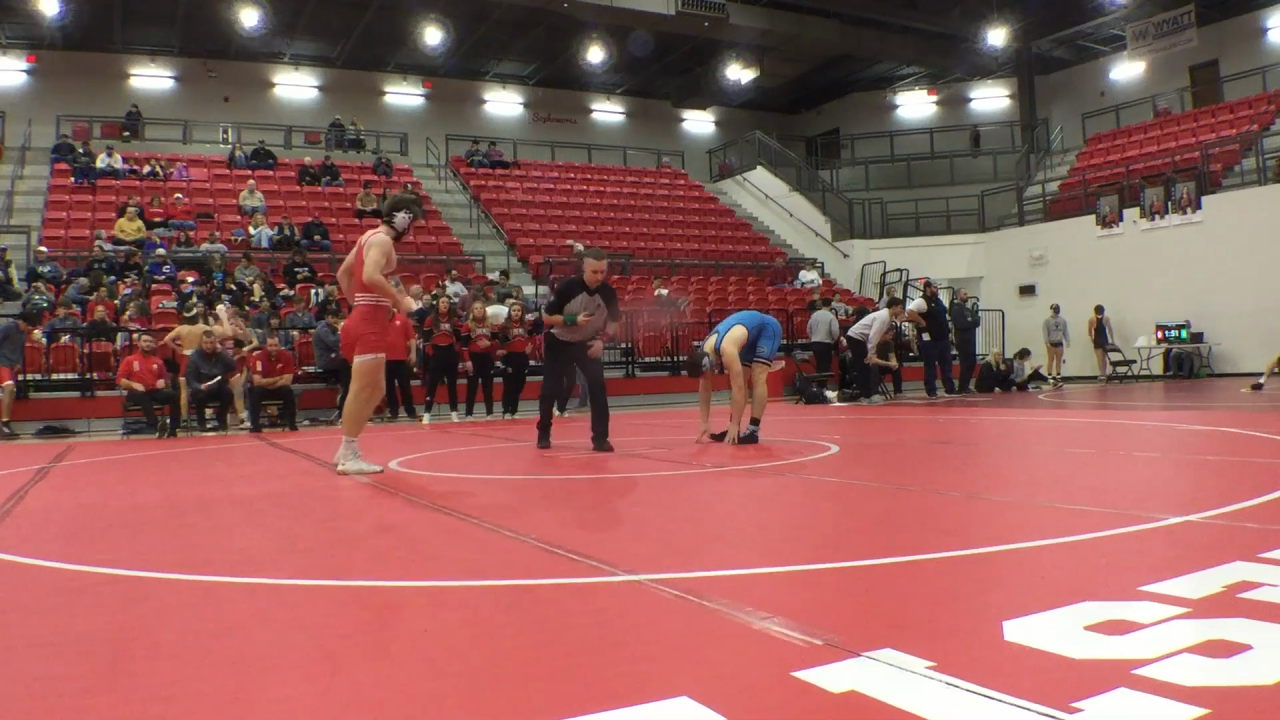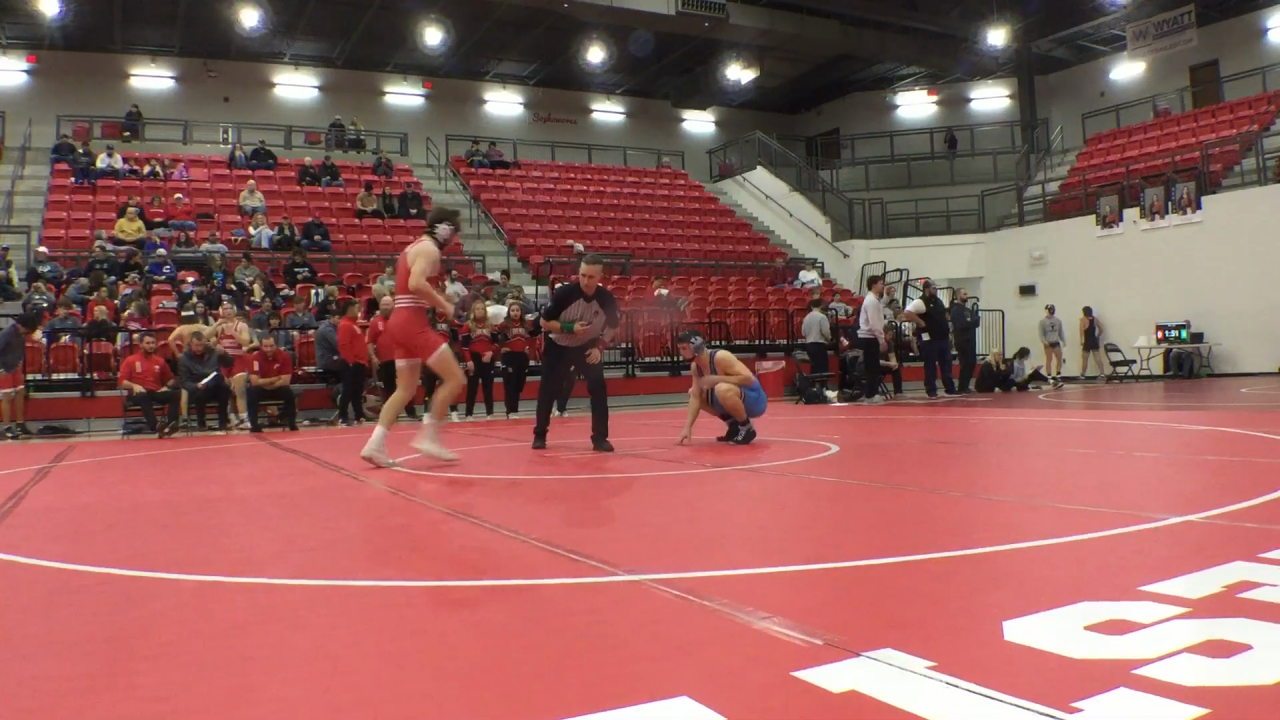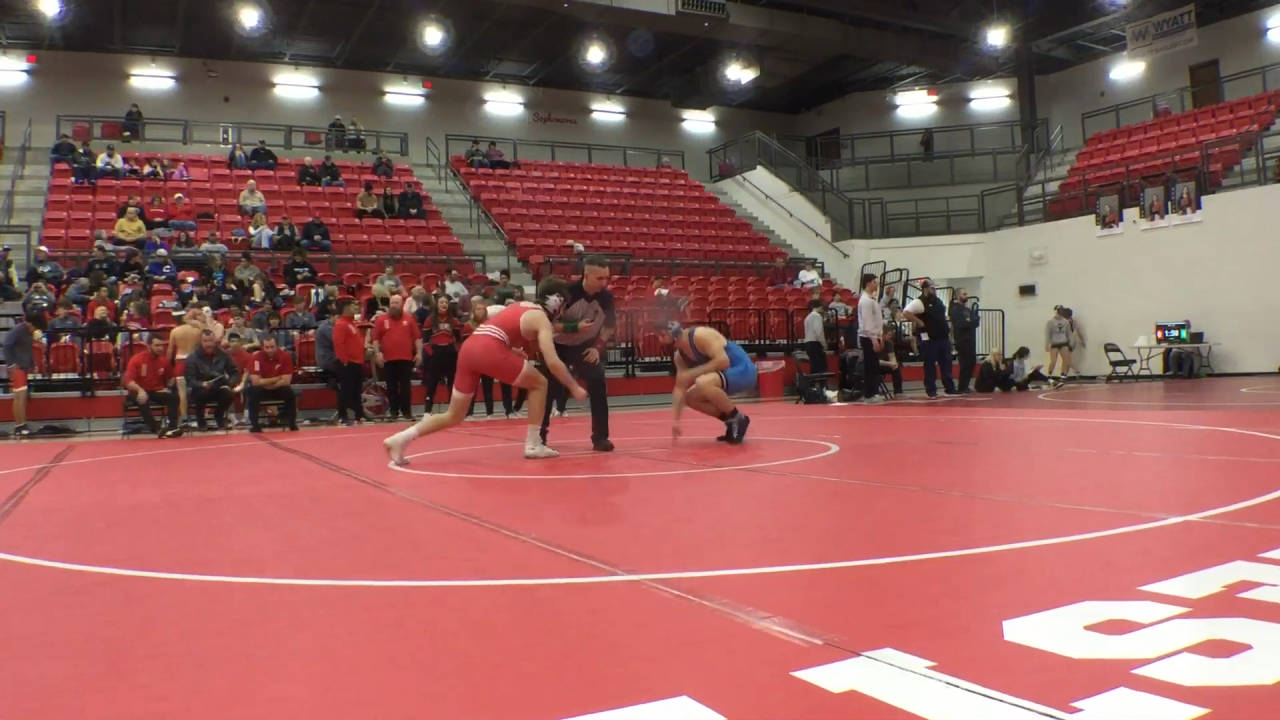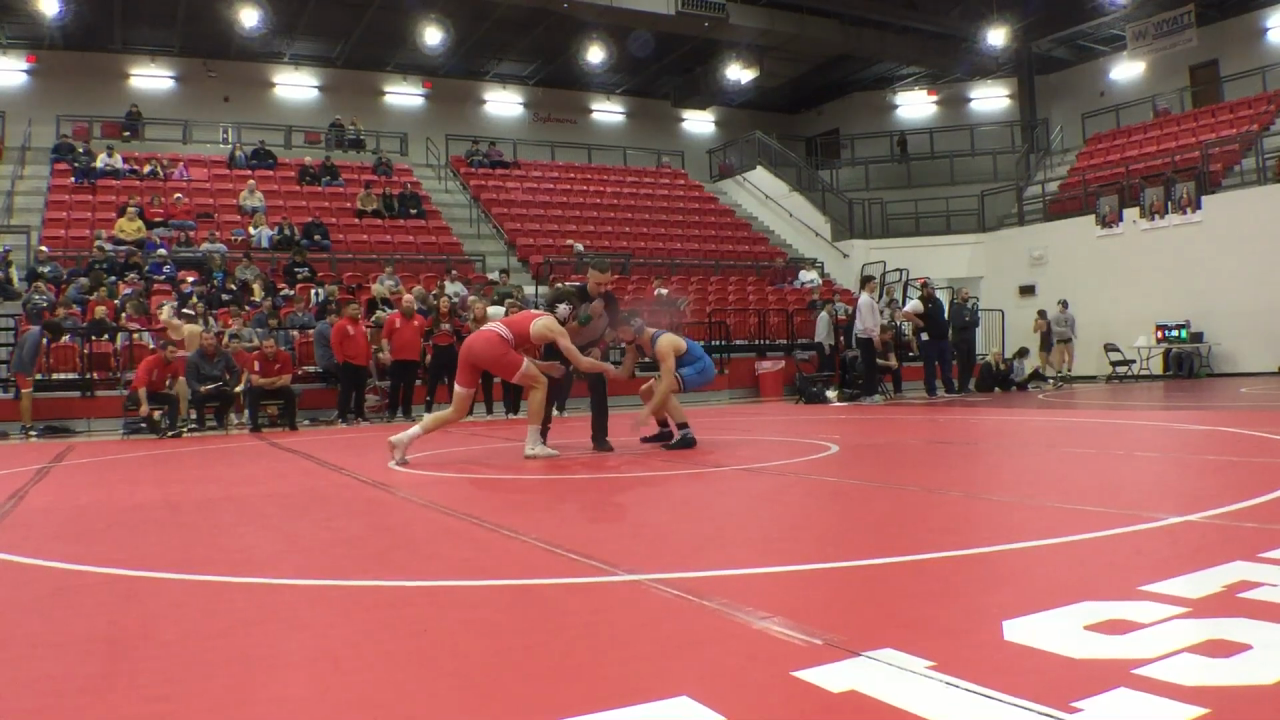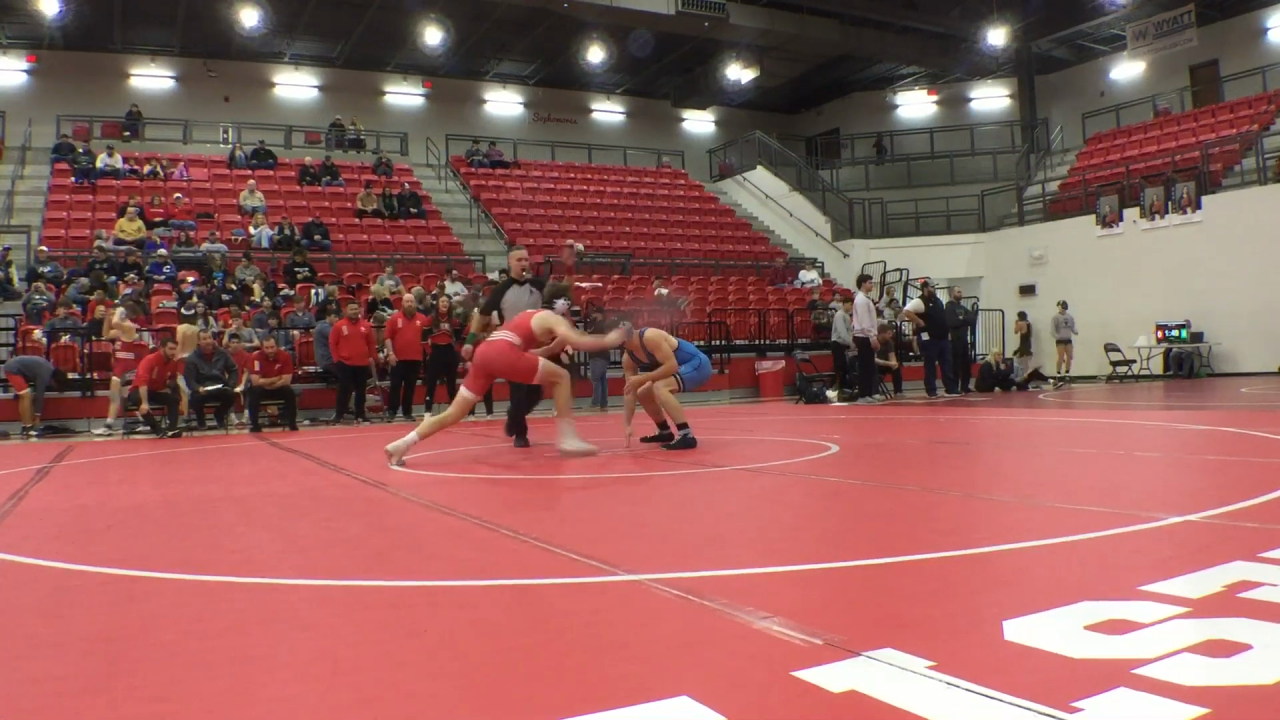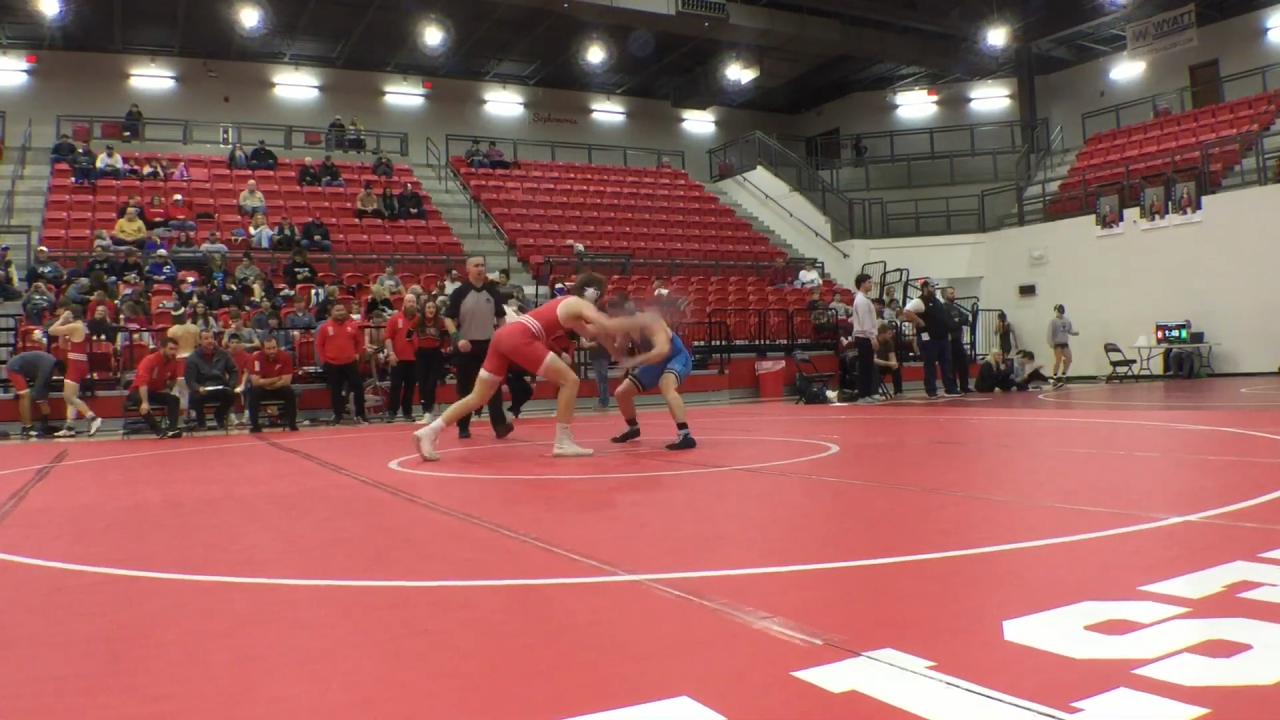
dt=0.7s
person 1, frame 1
left shoulder: (369, 237)
right shoulder: (383, 240)
left elbow: (343, 273)
right elbow: (370, 277)
right wrist: (399, 299)
left hip: (364, 318)
right hip: (370, 321)
left knee: (374, 390)
right knee: (361, 390)
left ankle: (346, 451)
right ankle: (349, 458)
person 1, frame 2
left shoulder: (415, 247)
right shoulder: (430, 249)
right elbow: (416, 283)
left wrist: (434, 300)
right wrist: (443, 303)
left hip: (400, 321)
right hip: (413, 322)
left knee: (406, 390)
right knee: (455, 378)
left ankle: (376, 446)
right ankle: (428, 438)
person 1, frame 3
left shoulder: (521, 306)
right shoulder: (542, 320)
right elbow: (551, 360)
left wrist: (515, 352)
right wrist: (574, 386)
left hip: (469, 348)
right hip: (489, 350)
left knee: (453, 416)
right knee: (539, 384)
left ankle: (400, 440)
right ankle: (534, 445)
person 1, frame 4
left shoulder: (533, 315)
right shoulder: (554, 327)
right elbow: (582, 363)
left wrist: (543, 366)
right wrist: (606, 368)
left hip: (472, 343)
right hip: (490, 345)
left knee: (456, 412)
right knee: (538, 383)
left ankle: (404, 438)
right ankle: (533, 445)
person 1, frame 5
left shoulder: (529, 315)
right shoulder: (552, 319)
right elbow: (579, 342)
left wrist: (553, 347)
right wrist: (609, 340)
left hip: (484, 352)
right hip: (503, 354)
left knee: (452, 415)
right knee: (561, 378)
left ankle: (400, 445)
right ankle: (569, 440)
person 1, frame 6
left shoulder: (566, 302)
right shoulder: (581, 304)
left elbow: (588, 330)
right elbow: (607, 325)
right wrist: (629, 325)
left hip: (503, 335)
right hip: (520, 338)
left knee: (478, 397)
right knee: (570, 381)
left ankle: (429, 432)
right ankle: (563, 443)
person 2, frame 1
left shoulder: (608, 292)
right shoulder: (566, 287)
left elbow: (614, 320)
right elbow: (546, 317)
left wrist: (602, 338)
right wrist: (573, 320)
left hip: (588, 343)
right hip: (559, 342)
left knee: (597, 385)
right knee: (551, 388)
left ankle: (600, 437)
right ankle: (544, 432)
person 2, frame 2
left shoulder: (606, 298)
right shoulder: (564, 293)
left elbow: (613, 326)
right elbow: (544, 322)
left wrist: (599, 347)
right wrist: (570, 328)
left hip: (587, 347)
right hip: (558, 347)
left knee: (598, 387)
right knee: (549, 390)
left ankle: (600, 438)
right ankle: (540, 435)
person 2, frame 3
left shoulder: (606, 297)
right shoulder: (566, 293)
left elbow: (610, 325)
left wrist: (598, 346)
right wrist: (574, 327)
left hip: (586, 346)
right hip: (558, 346)
left knee: (598, 385)
right knee: (548, 389)
left ankle: (600, 437)
right ankle: (539, 434)
person 2, frame 4
left shoulder: (610, 300)
right shoulder: (571, 295)
left elbow: (613, 327)
left wrist: (599, 347)
right wrist: (588, 316)
left hip: (589, 347)
right hip: (560, 347)
left knee: (598, 387)
right knee: (549, 390)
left ankle: (600, 438)
right ankle: (540, 434)
person 2, frame 5
left shoulder: (537, 285)
right shoulder: (501, 290)
right elbow: (481, 315)
right wrist: (470, 341)
left knee: (535, 391)
right knee: (519, 390)
left ankle: (513, 423)
right ankle: (520, 433)
person 2, frame 6
left shoulder: (492, 292)
right shoulder: (459, 292)
left elbow: (501, 317)
right elbow: (448, 318)
right wrist: (457, 338)
left hip: (488, 344)
right hip: (467, 346)
right knee: (465, 387)
left ankle: (500, 424)
right ankle: (463, 426)
